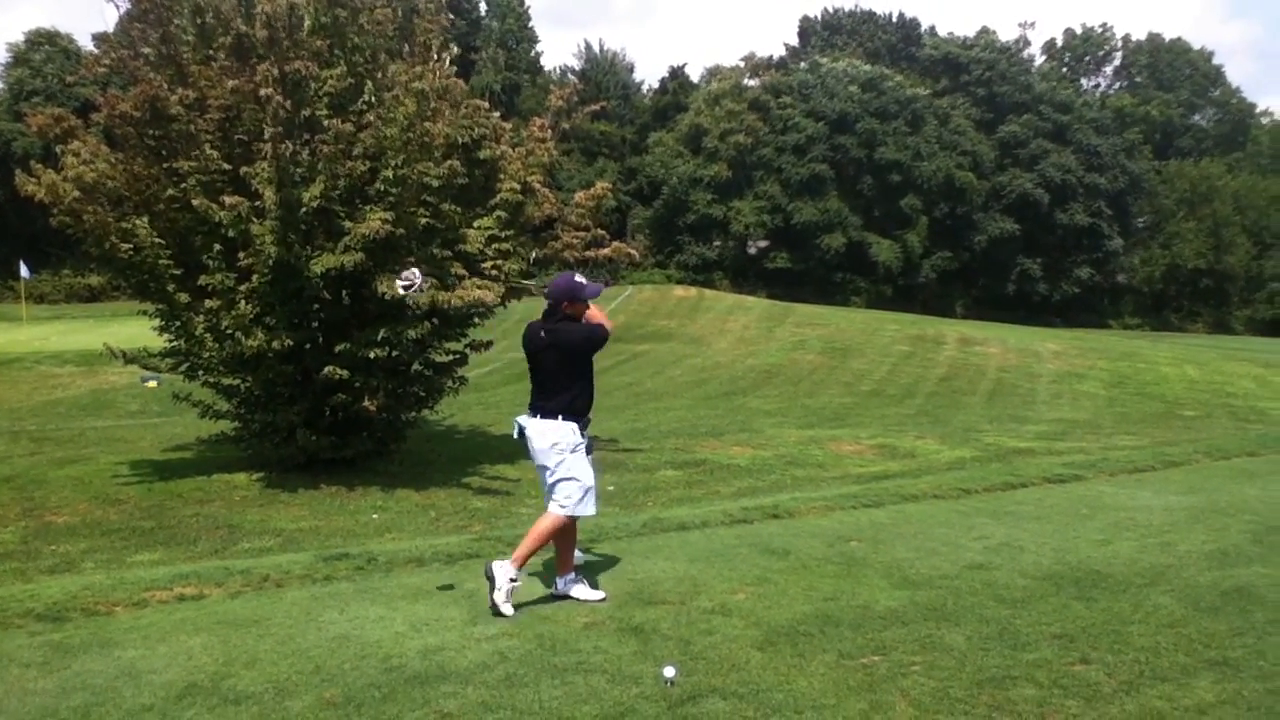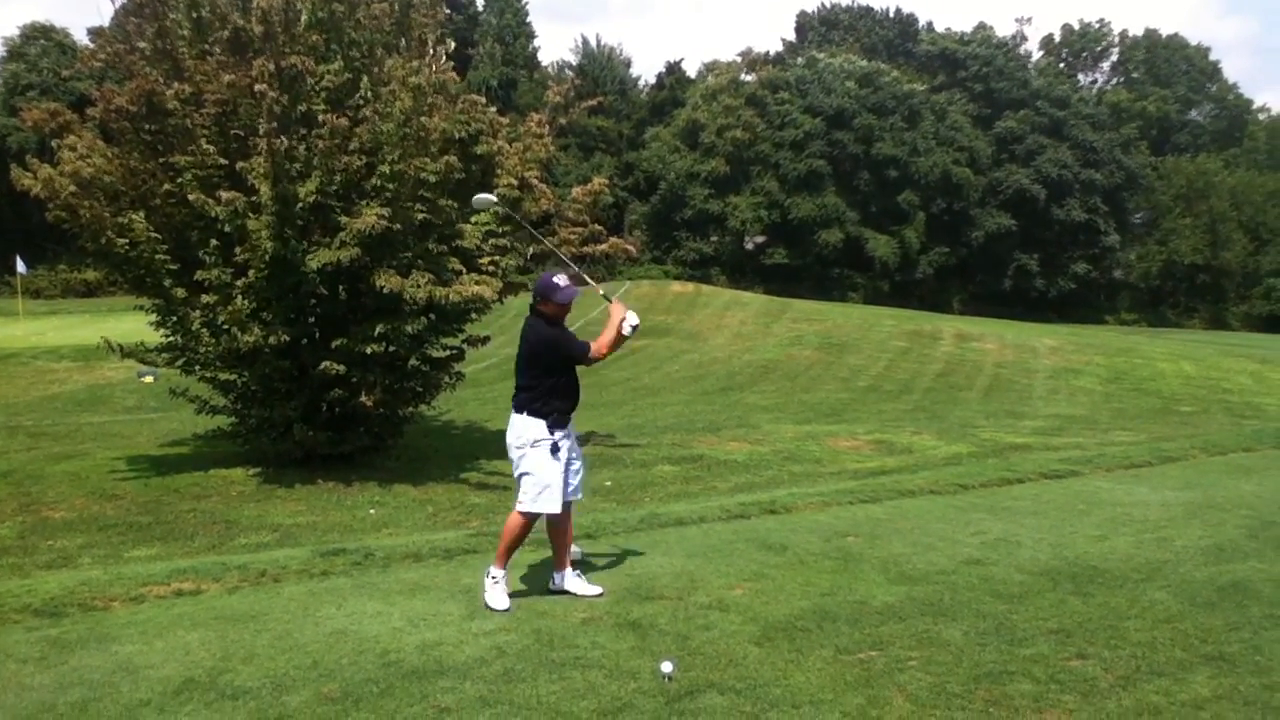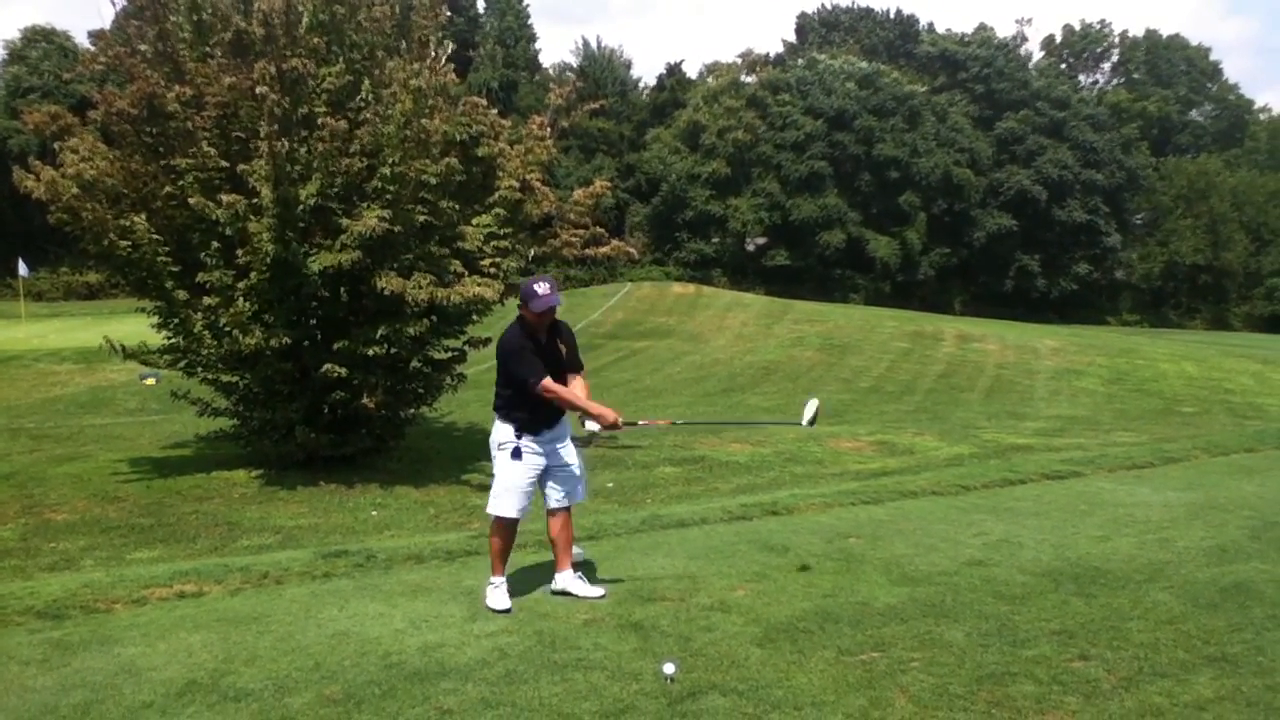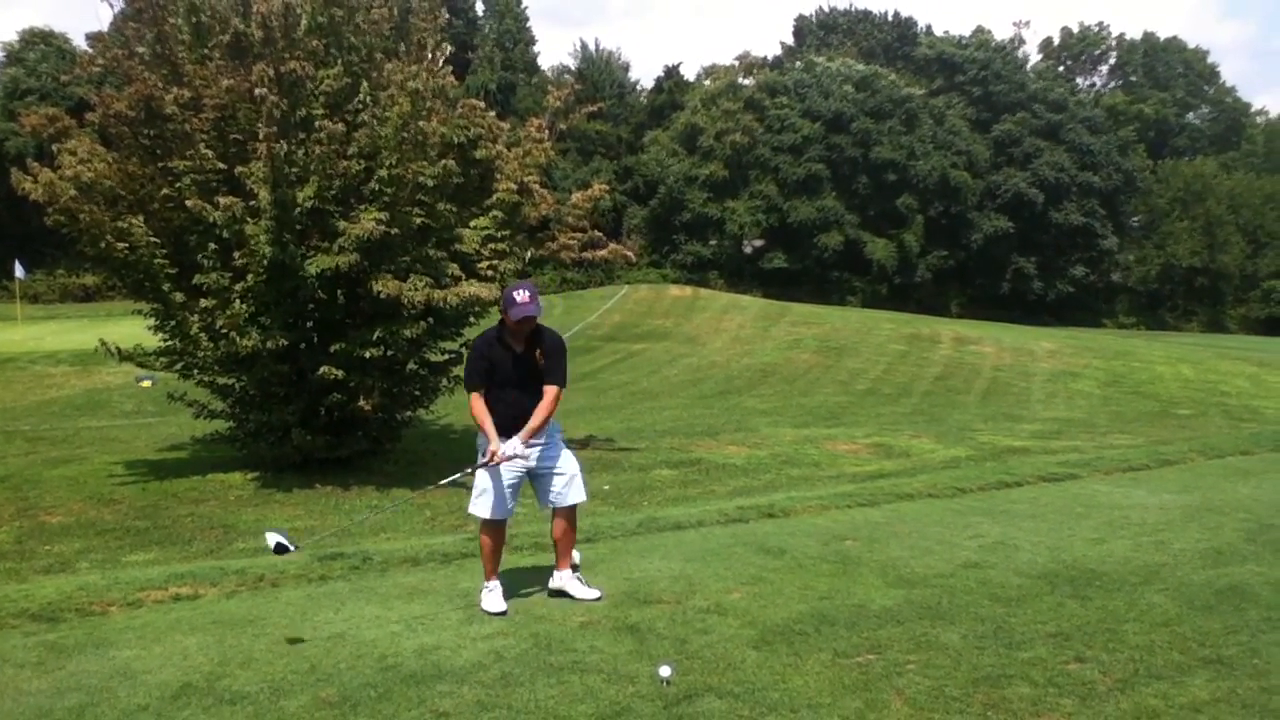
dt=0.2s
person 1, frame 1
left shoulder: (534, 331)
right shoulder: (578, 336)
right elbow: (604, 326)
left wrist: (562, 297)
right wrist: (585, 307)
left hip: (541, 426)
right hip: (563, 431)
left knee: (564, 505)
right knee: (566, 507)
left ankle: (565, 578)
right ankle: (509, 567)
person 1, frame 2
left shoulder: (549, 327)
right shoulder: (543, 335)
left elbow: (585, 351)
right elbow: (596, 352)
left wrist: (620, 328)
right wrist: (616, 315)
left hip: (556, 429)
right hip: (536, 431)
left knee: (562, 502)
right knee: (533, 506)
left ankle: (563, 573)
right ankle: (496, 574)
person 1, frame 3
left shoulder: (561, 332)
right shoulder: (513, 343)
left elbow: (575, 379)
right elbow: (549, 390)
left wrist: (588, 410)
right wrist: (597, 411)
left hip: (555, 432)
right hip: (517, 437)
left knee: (561, 505)
right knee: (506, 512)
left ankle: (564, 575)
right ankle: (496, 581)
person 1, frame 4
left shoulder: (551, 342)
right shoulder: (484, 346)
left elbow: (551, 396)
right elbow: (476, 397)
left wrist: (522, 439)
right wrist: (492, 441)
left hip: (542, 437)
right hip: (498, 439)
left knee: (566, 503)
right knee: (493, 515)
left ankle: (563, 575)
right ankle: (491, 585)
